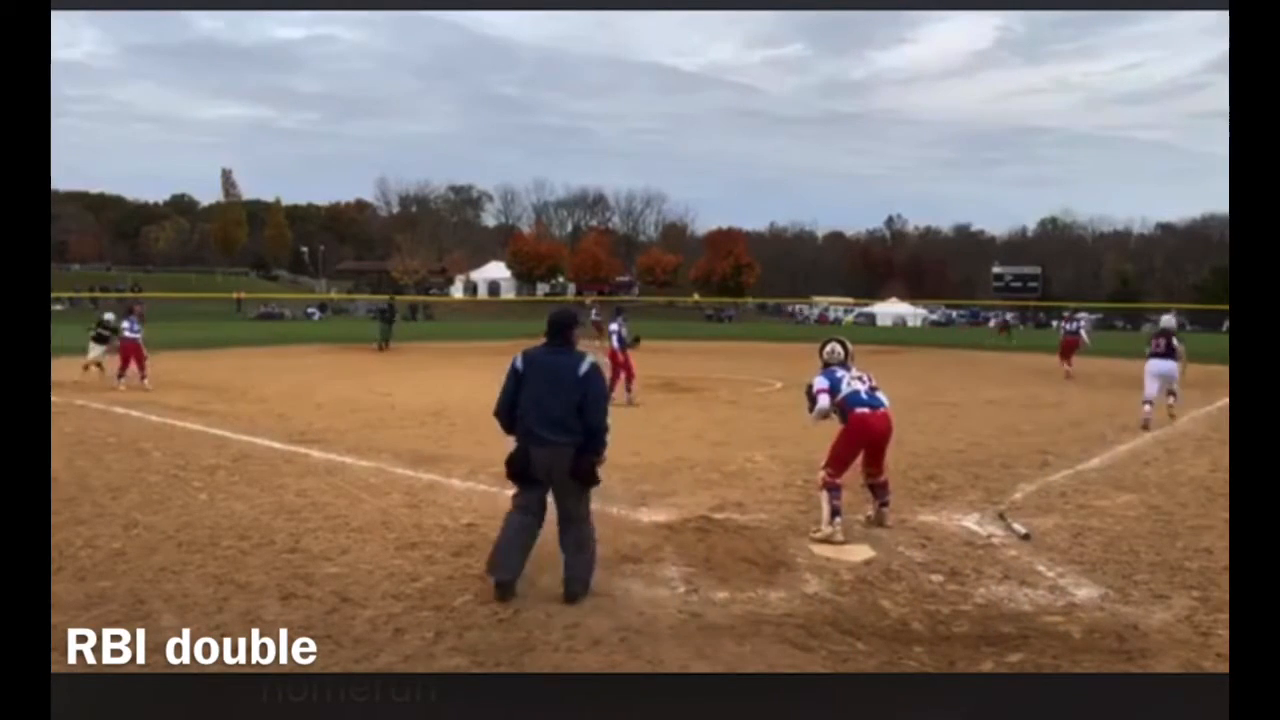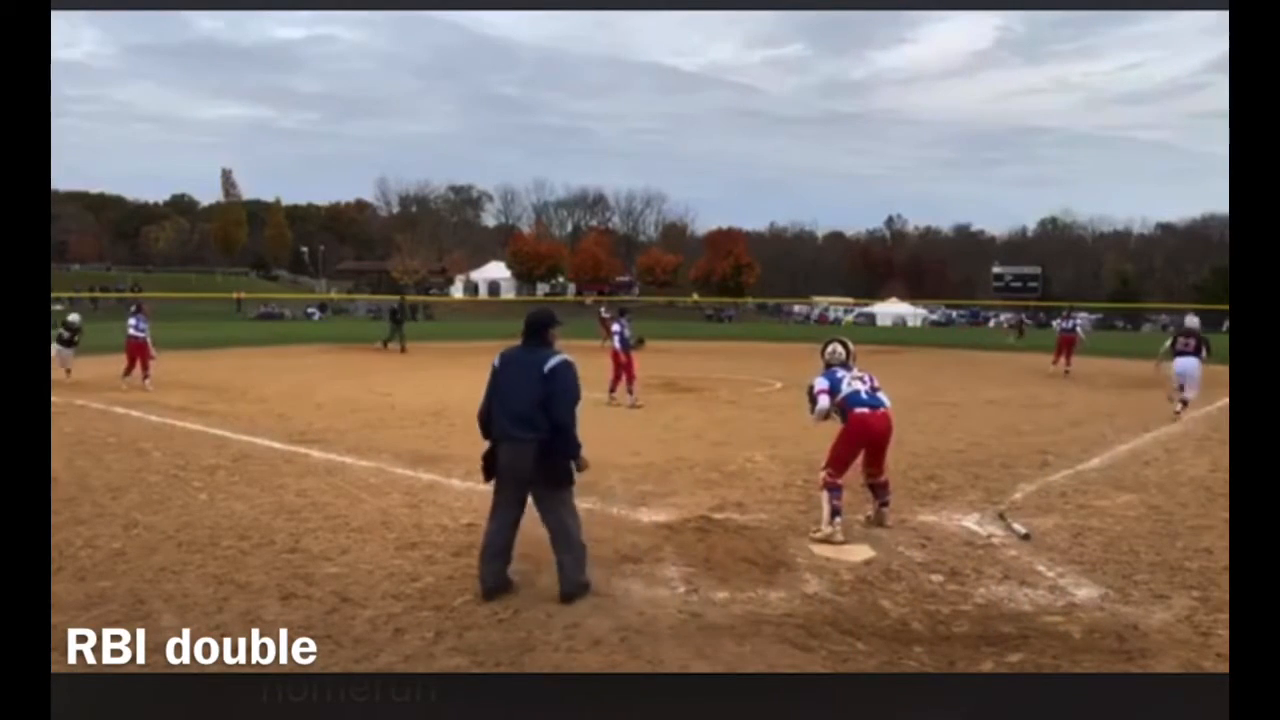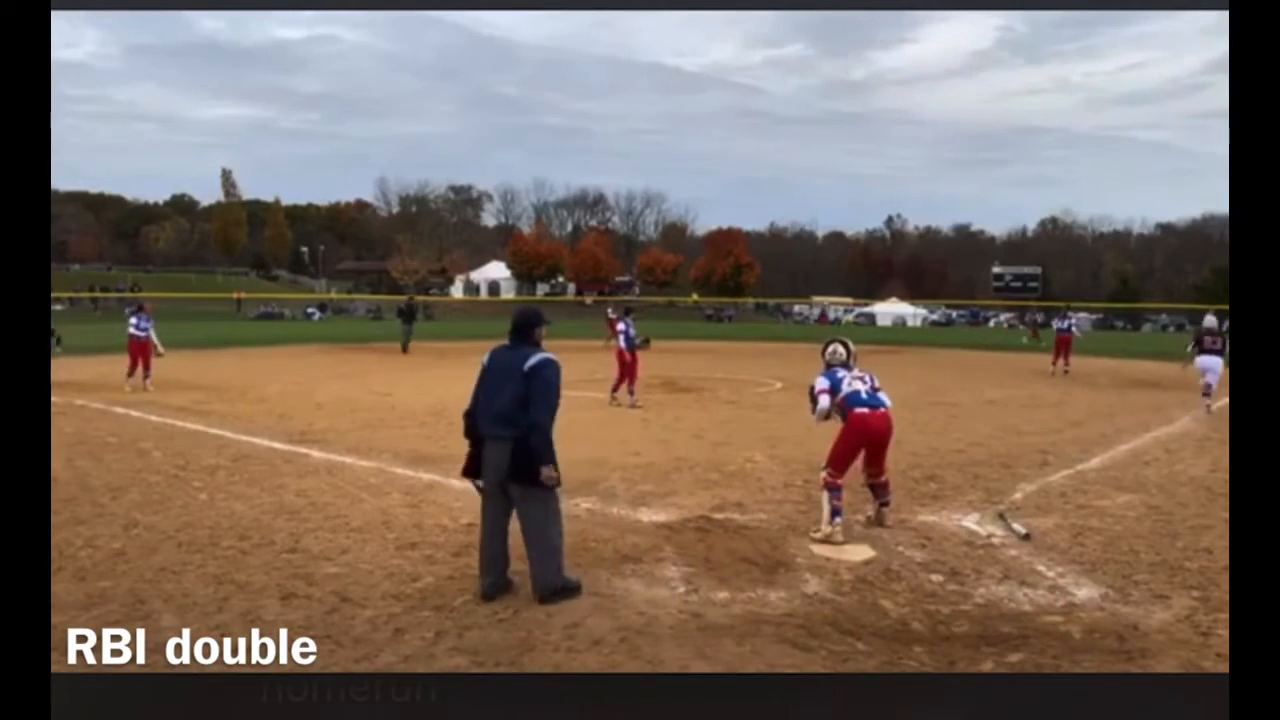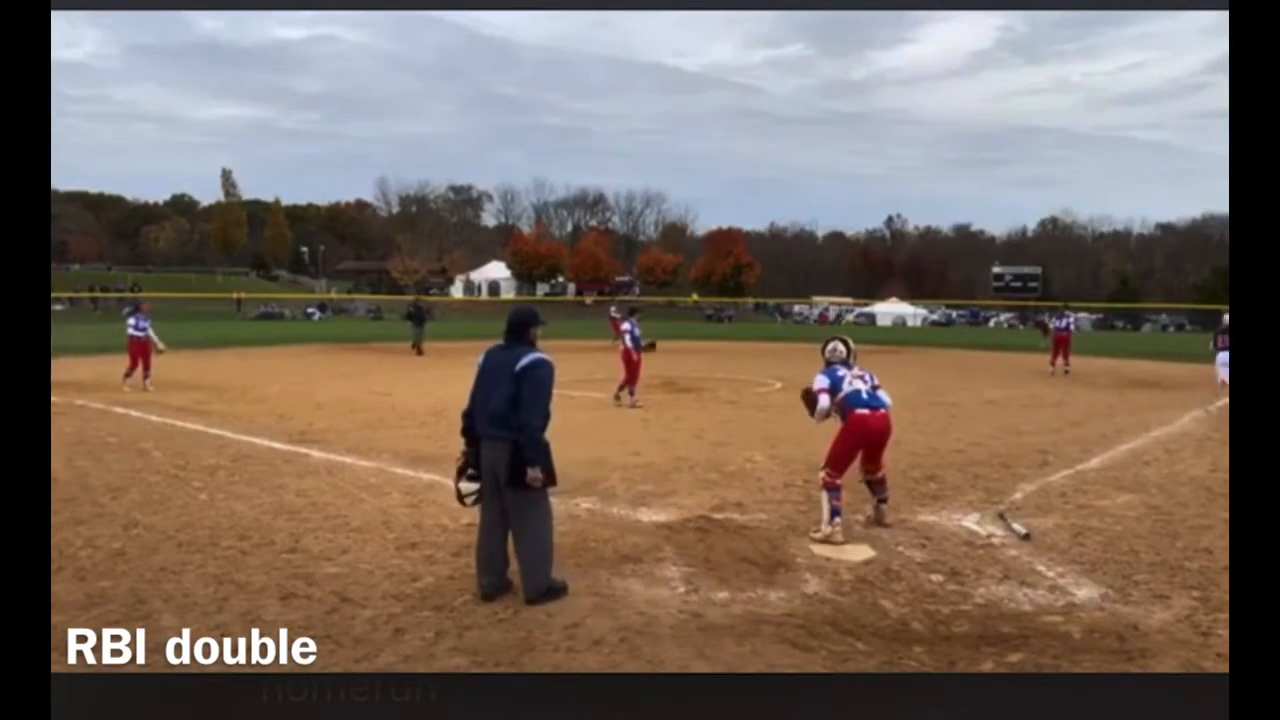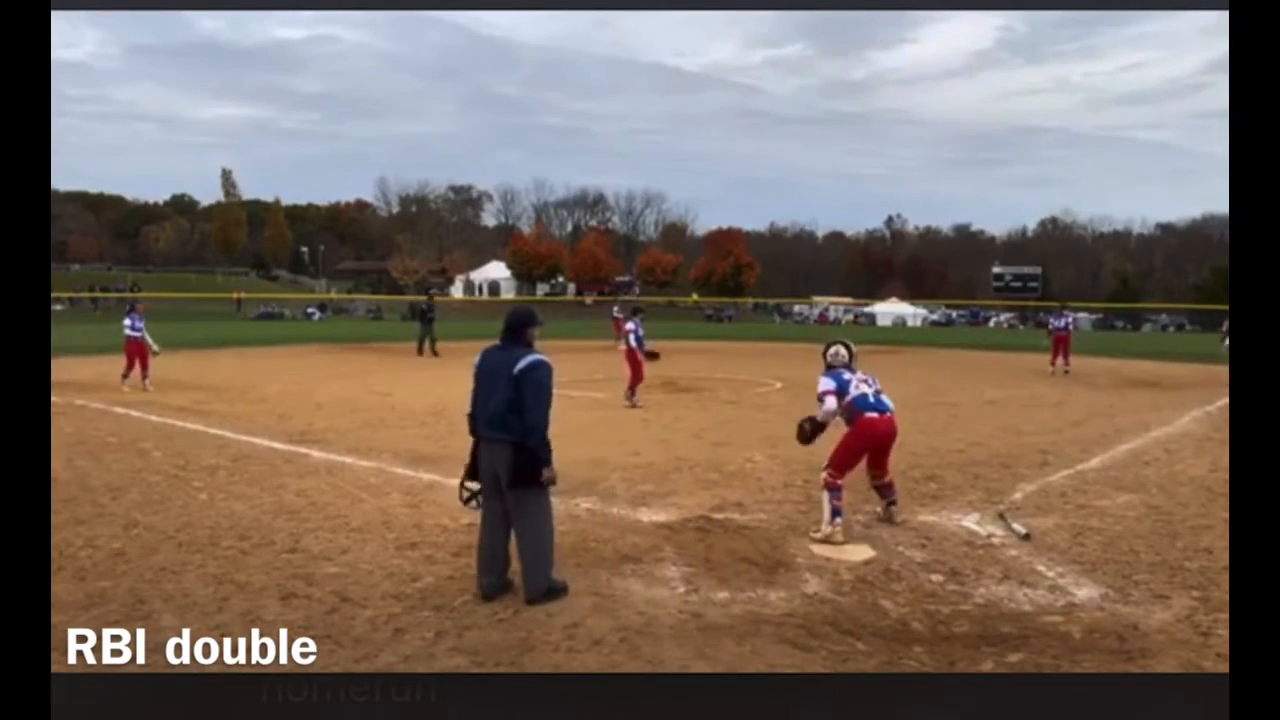
dt=0.2s
person 1, frame 1
left shoulder: (525, 360)
right shoulder: (586, 366)
left elbow: (503, 410)
right elbow: (595, 417)
left wrist: (520, 431)
right wrist: (597, 450)
left hip: (532, 452)
right hip: (571, 454)
left knee: (524, 514)
right knee: (577, 520)
left ankle: (504, 578)
right ankle: (576, 585)
person 1, frame 2
left shoulder: (504, 359)
right shoulder: (558, 364)
left elbow: (486, 411)
right elbow: (563, 417)
left wrist: (497, 439)
right wrist: (575, 454)
left hip: (506, 450)
right hip: (543, 452)
left knee: (502, 515)
right knee: (562, 519)
left ankle: (492, 580)
right ankle: (573, 583)
person 1, frame 3
left shoulder: (493, 357)
right shoulder: (542, 363)
left elbow: (473, 408)
right elbow: (541, 418)
left wrist: (475, 443)
right wrist: (545, 460)
left hip: (491, 448)
right hip: (522, 450)
left knee: (493, 516)
right knee: (541, 517)
left ankle: (492, 581)
right ankle: (550, 583)
person 1, frame 4
left shoulder: (489, 357)
right shoulder: (536, 363)
left elbow: (473, 408)
right elbow: (532, 418)
left wrist: (471, 444)
right wrist: (533, 461)
left hip: (488, 447)
right hip: (517, 452)
left knee: (492, 517)
right knee: (532, 519)
left ankle: (491, 581)
right ankle: (538, 585)
person 1, frame 5
left shoulder: (486, 357)
right shoulder: (533, 364)
left elbow: (476, 409)
right elbow: (536, 420)
right wrist: (543, 461)
left hip: (488, 448)
right hip: (518, 452)
left knee: (493, 517)
right knee: (533, 519)
left ankle: (491, 581)
right ankle: (539, 585)
person 2, frame 1
left shoulder: (823, 378)
right shoulder: (862, 375)
left elbow: (823, 406)
right elbow: (884, 402)
left wrist: (815, 415)
left hip: (859, 422)
right hip: (883, 419)
left knee: (830, 474)
right knee: (874, 467)
left ankle: (832, 527)
right ankle: (881, 513)
person 2, frame 2
left shoulder: (825, 378)
right shoulder: (865, 376)
left elbow: (823, 406)
right elbow: (885, 402)
left wrist: (816, 416)
left hip: (858, 422)
right hip: (883, 419)
left knee: (831, 474)
right knee: (874, 467)
left ankle: (832, 527)
right ankle: (881, 513)
person 2, frame 3
left shoulder: (825, 378)
right shoulder: (866, 376)
left elbow: (823, 406)
right elbow: (887, 403)
left wrist: (818, 417)
left hip: (858, 421)
right hip: (883, 419)
left knee: (832, 474)
right knee: (875, 467)
left ankle: (832, 527)
right ankle: (882, 512)
person 2, frame 4
left shoulder: (825, 376)
right shoulder: (865, 374)
left elbow: (823, 406)
right elbow: (887, 402)
left wrist: (818, 417)
left hip: (858, 422)
right hip: (882, 420)
left knee: (830, 473)
right knee: (872, 465)
left ankle: (832, 528)
right ankle: (881, 512)
person 2, frame 5
left shoulder: (829, 378)
right shoulder: (866, 377)
left elbow: (830, 407)
right elbow: (889, 406)
left wrist: (819, 420)
left hip: (865, 426)
right hip: (888, 424)
left knee: (832, 473)
right knee: (877, 468)
left ankle: (832, 527)
right ankle: (891, 509)
